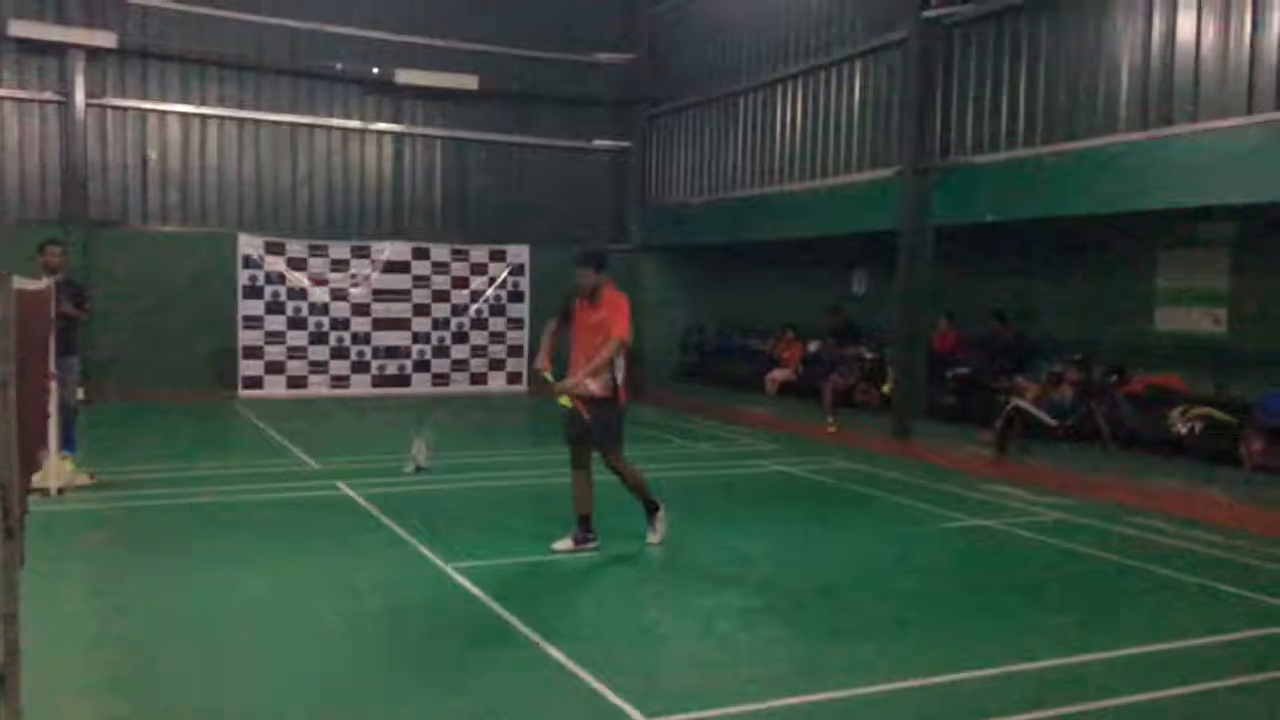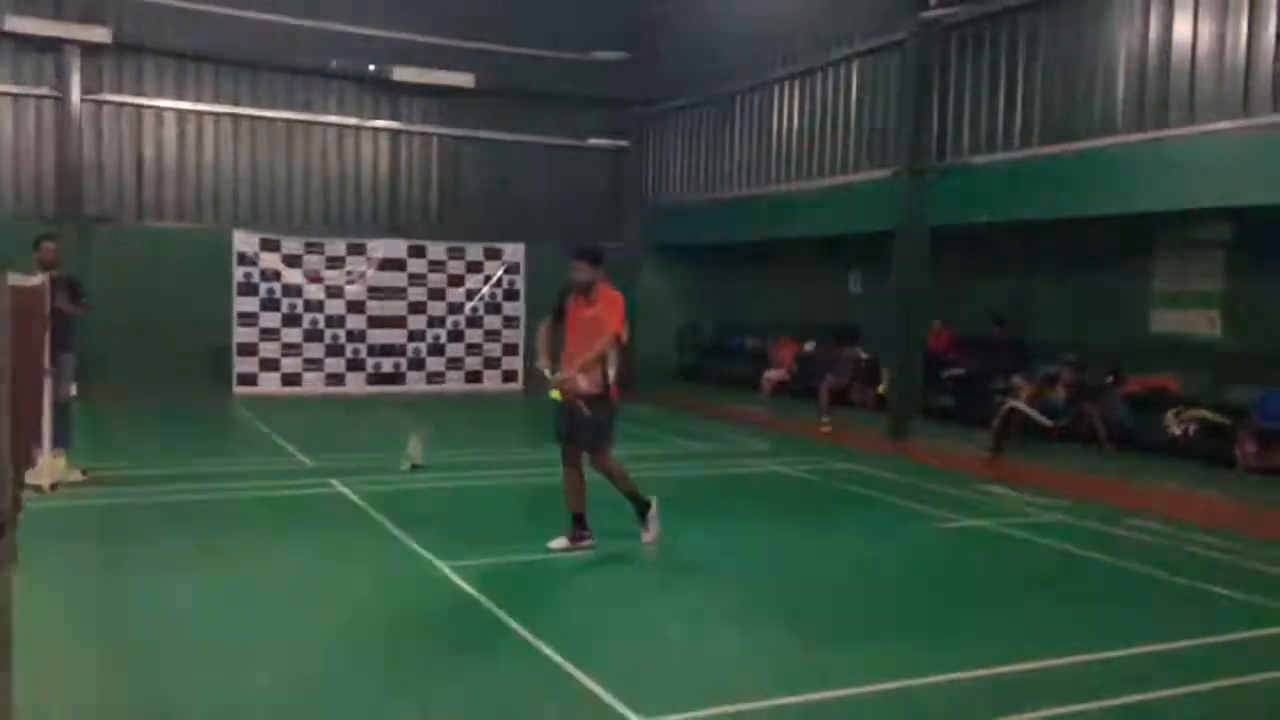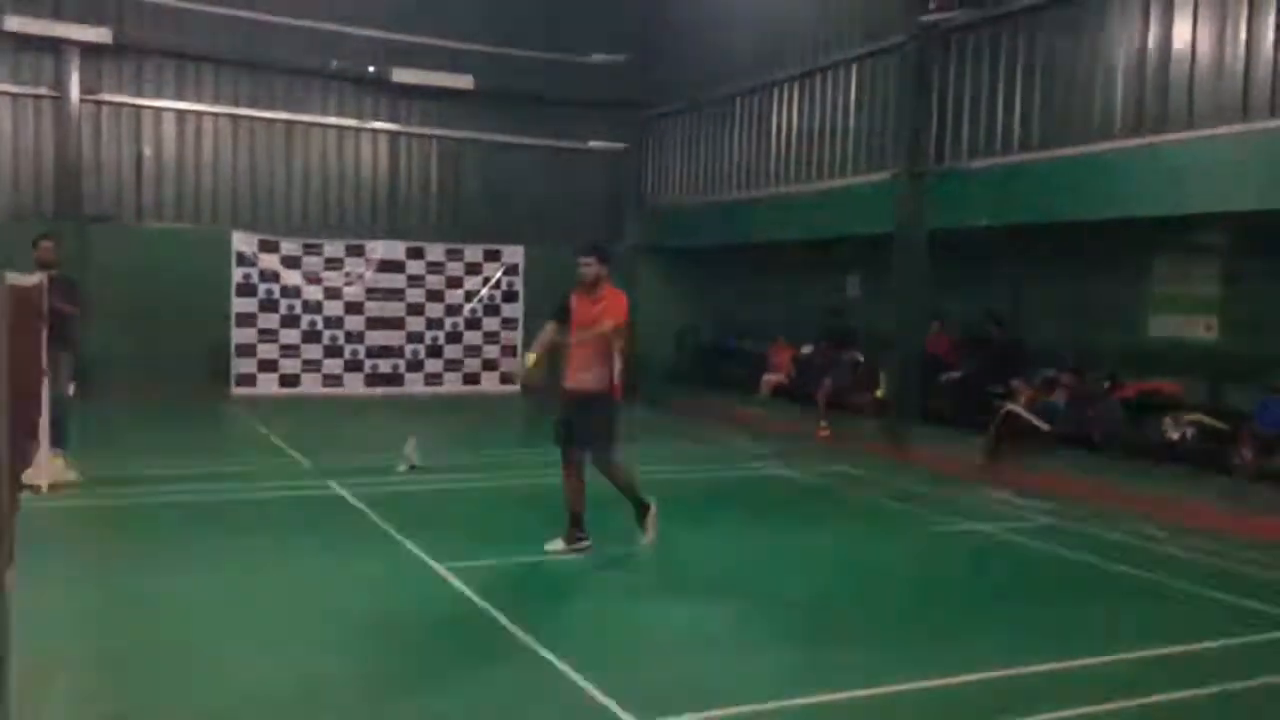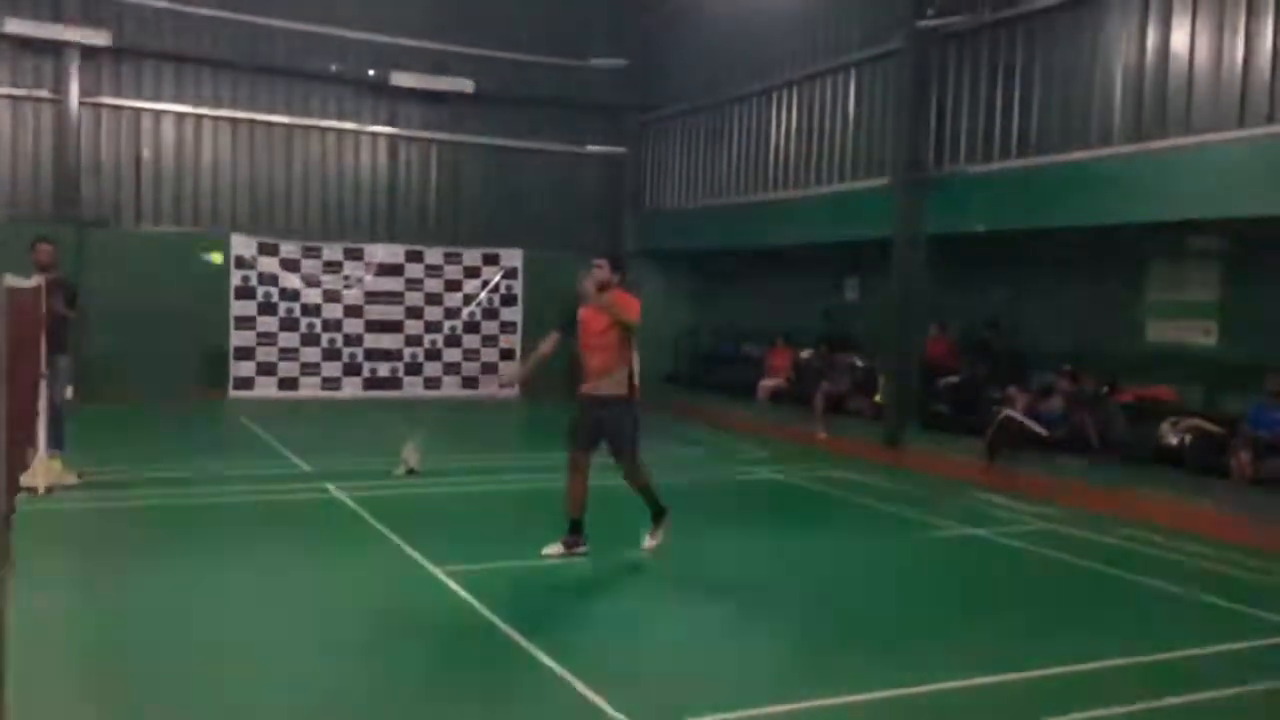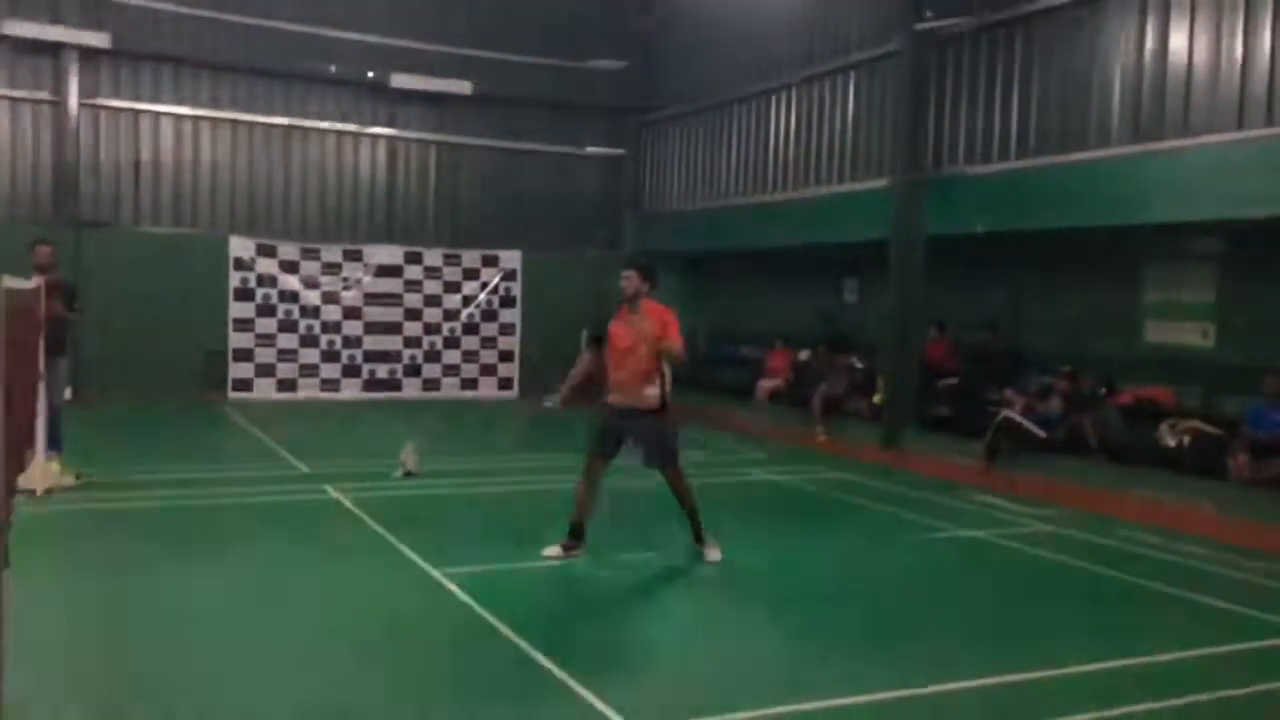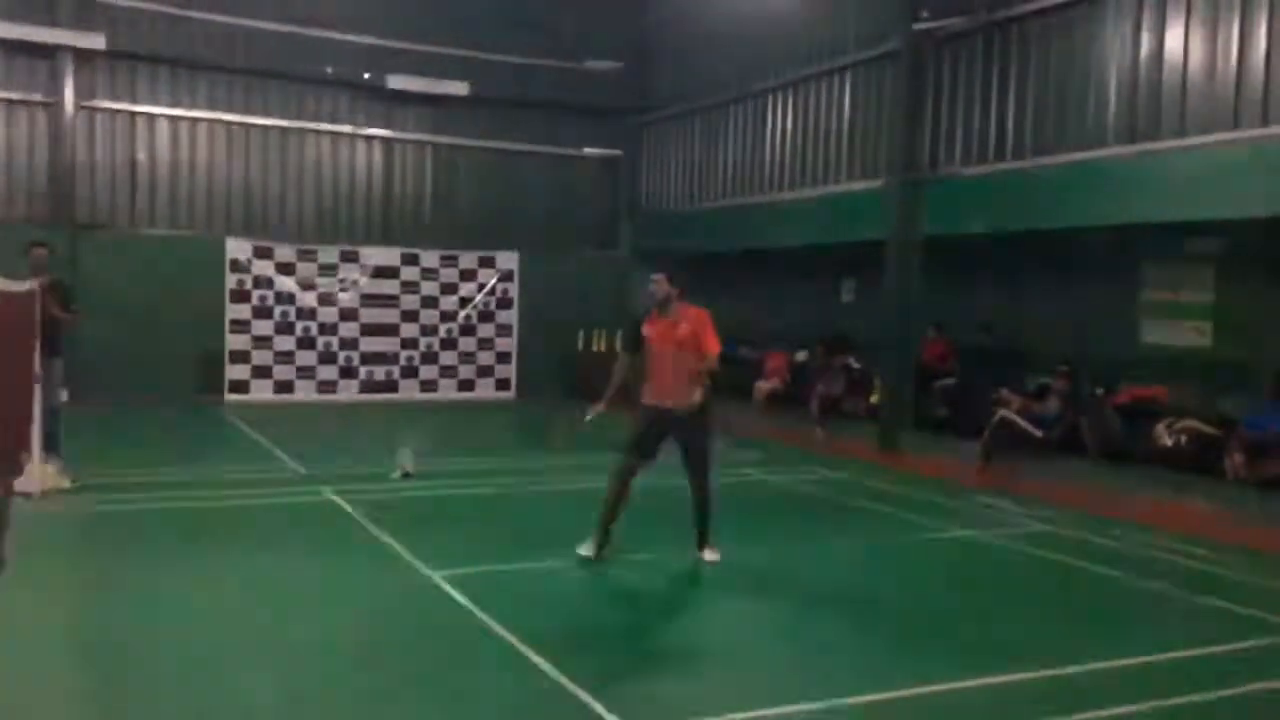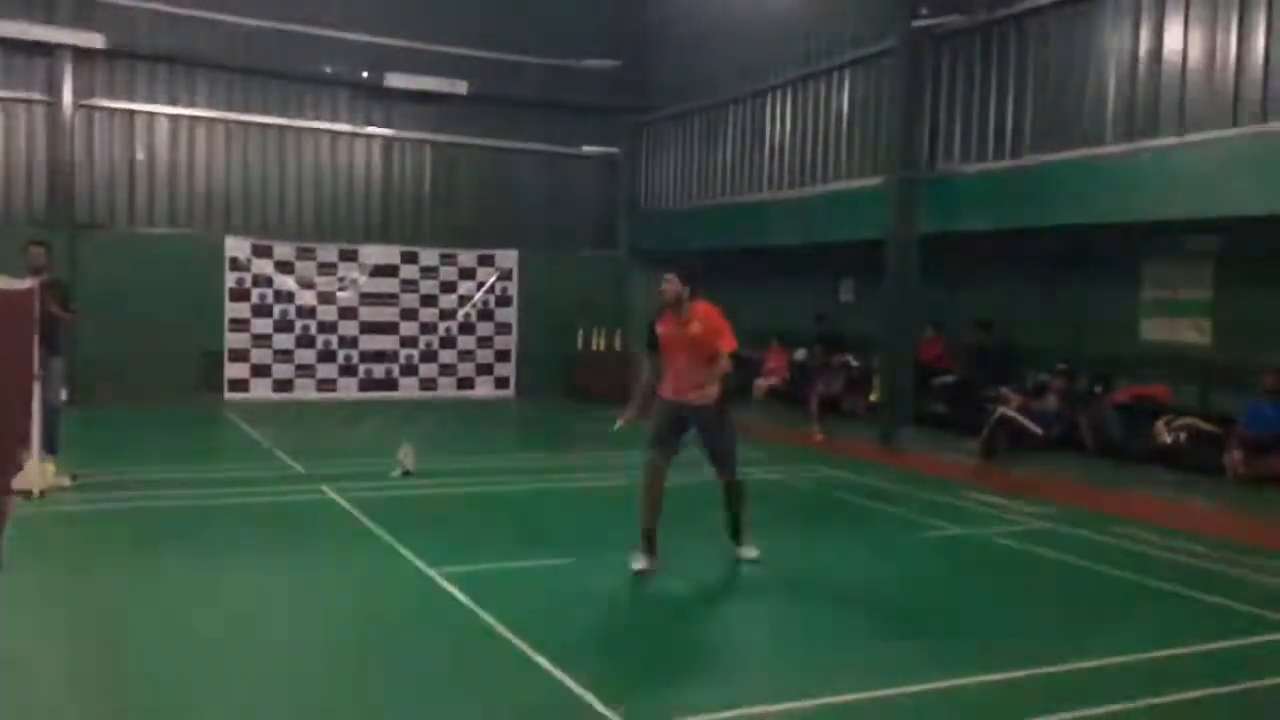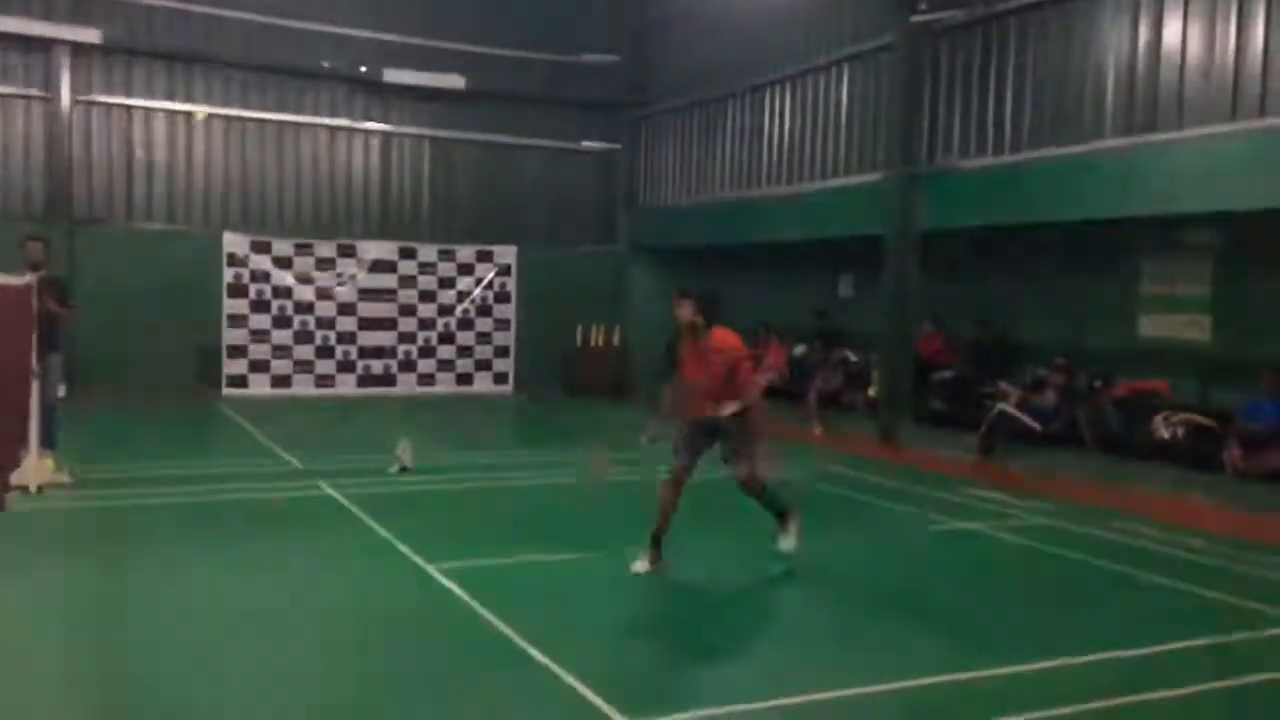
dt=0.2s
person 1, frame 1
left shoulder: (618, 303)
right shoulder: (576, 301)
left elbow: (613, 348)
right elbow: (553, 327)
left wrist: (579, 377)
right wrist: (543, 356)
left hip: (605, 394)
right hip: (576, 393)
left knee: (613, 459)
right knee: (578, 460)
left ankle: (653, 509)
right ankle: (585, 532)
person 1, frame 2
left shoulder: (612, 300)
right shoulder: (570, 297)
left elbow: (606, 343)
right elbow: (548, 324)
left wrist: (571, 371)
right wrist: (543, 356)
left hip: (596, 392)
right hip: (569, 390)
left knee: (599, 459)
right knee: (570, 457)
left ankle: (644, 506)
right ankle: (580, 530)
person 1, frame 3
left shoulder: (616, 299)
right shoulder: (573, 298)
left elbow: (607, 331)
right elbow: (552, 329)
left wrist: (573, 339)
right wrist: (533, 356)
left hip: (600, 391)
right hip: (572, 389)
left knee: (602, 459)
right knee: (570, 459)
left ankle: (643, 508)
right ankle: (577, 532)
person 1, frame 4
left shoulder: (628, 304)
right shoulder: (581, 307)
left elbow: (631, 324)
right elbow: (554, 340)
left wrist: (598, 300)
right wrist: (522, 371)
left hip: (619, 396)
right hip: (589, 395)
left knee: (629, 464)
right knee: (577, 463)
left ankle: (658, 514)
right ankle: (575, 536)
person 1, frame 5
left shoulder: (663, 316)
right shoulder: (613, 318)
left elbow: (678, 355)
left wrist: (652, 339)
left hip: (651, 408)
right hip: (616, 405)
left knee: (673, 474)
right knee: (592, 469)
left ankle: (701, 537)
right ankle: (574, 539)
person 1, frame 6
left shoulder: (699, 318)
right shoulder: (645, 323)
left elbow: (713, 362)
right elbow: (626, 361)
left wrist: (693, 367)
right wrist: (606, 400)
left hip: (691, 409)
right hip: (653, 406)
left knee: (699, 479)
right knee: (624, 470)
left ankle: (704, 542)
right ankle: (601, 538)
person 1, frame 7
left shoulder: (710, 316)
right shoulder: (660, 321)
left elbow: (725, 362)
right elbow: (651, 364)
left wrist: (705, 380)
right wrist: (635, 405)
left hip: (708, 403)
right hip: (670, 401)
left knee: (728, 473)
right knee: (654, 468)
left ankle: (737, 538)
right ankle: (648, 549)
person 1, frame 8
left shoulder: (730, 346)
right shoulder: (682, 346)
left elbow: (751, 389)
right elbow: (681, 387)
left hip: (733, 414)
right hip: (698, 415)
left knee: (744, 476)
right knee: (676, 473)
left ankle: (785, 518)
right ankle: (654, 549)
person 2, frame 1
left shoulder: (74, 288)
left elbow: (85, 317)
left wrist: (70, 311)
left hip: (68, 351)
left knee: (67, 403)
left ankle: (67, 451)
person 2, frame 2
left shoulder: (69, 283)
left elbow: (80, 312)
left wrist: (65, 306)
left hip: (62, 347)
left knee: (61, 398)
left ankle: (60, 448)
person 2, frame 3
left shoulder: (67, 283)
left elbow: (78, 312)
left wrist: (62, 306)
left hip: (61, 346)
left knee: (59, 398)
left ankle: (58, 448)
person 2, frame 4
left shoulder: (65, 286)
left elbow: (75, 315)
left wrist: (61, 310)
left hip: (58, 350)
left knee: (56, 401)
left ankle: (55, 450)
person 2, frame 5
left shoulder: (64, 287)
left elbow: (74, 317)
left wrist: (61, 312)
left hip: (56, 352)
left knee: (55, 403)
left ankle: (54, 451)
person 2, frame 6
left shoulder: (60, 288)
left elbow: (71, 319)
left wrist: (56, 312)
left hip: (52, 353)
left knee: (52, 405)
left ankle: (51, 455)
person 2, frame 7
left shoulder: (58, 287)
left elbow: (69, 317)
left wrist: (54, 311)
left hip: (51, 352)
left knee: (51, 404)
left ankle: (50, 455)
person 2, frame 8
left shoulder: (56, 283)
left elbow: (66, 313)
left wrist: (52, 307)
left hip: (49, 349)
left knee: (48, 400)
left ankle: (48, 450)
